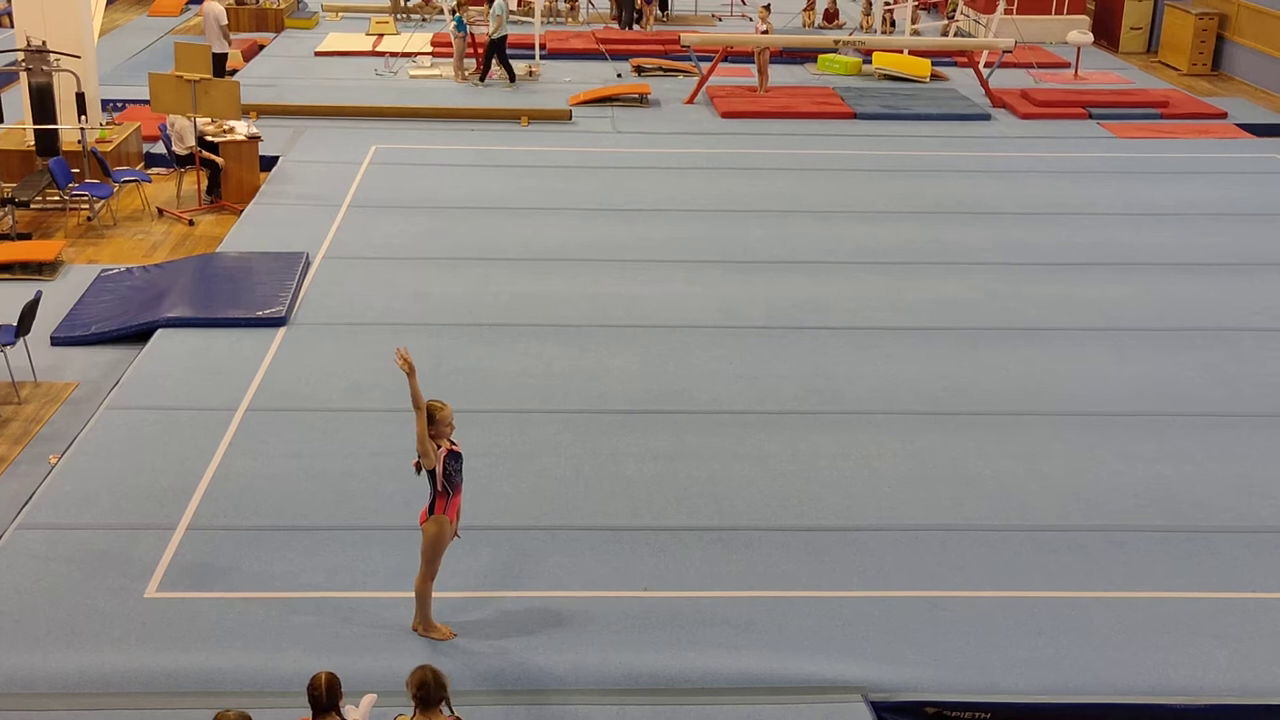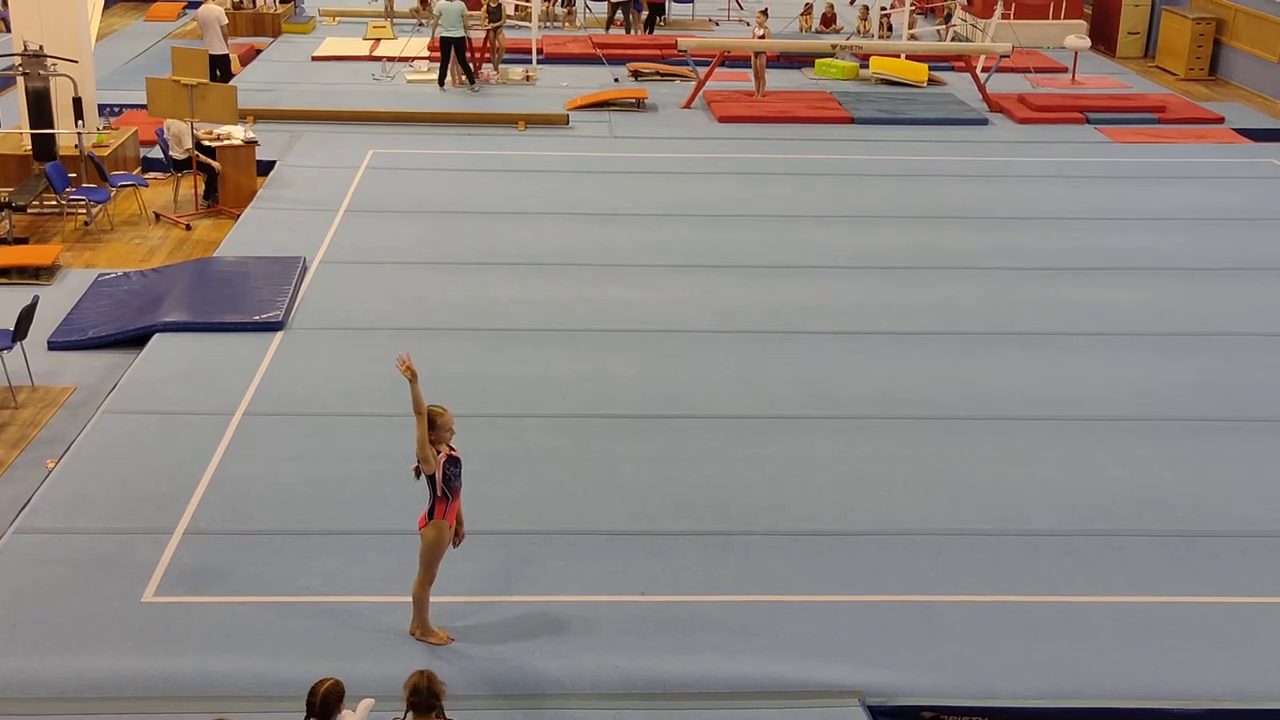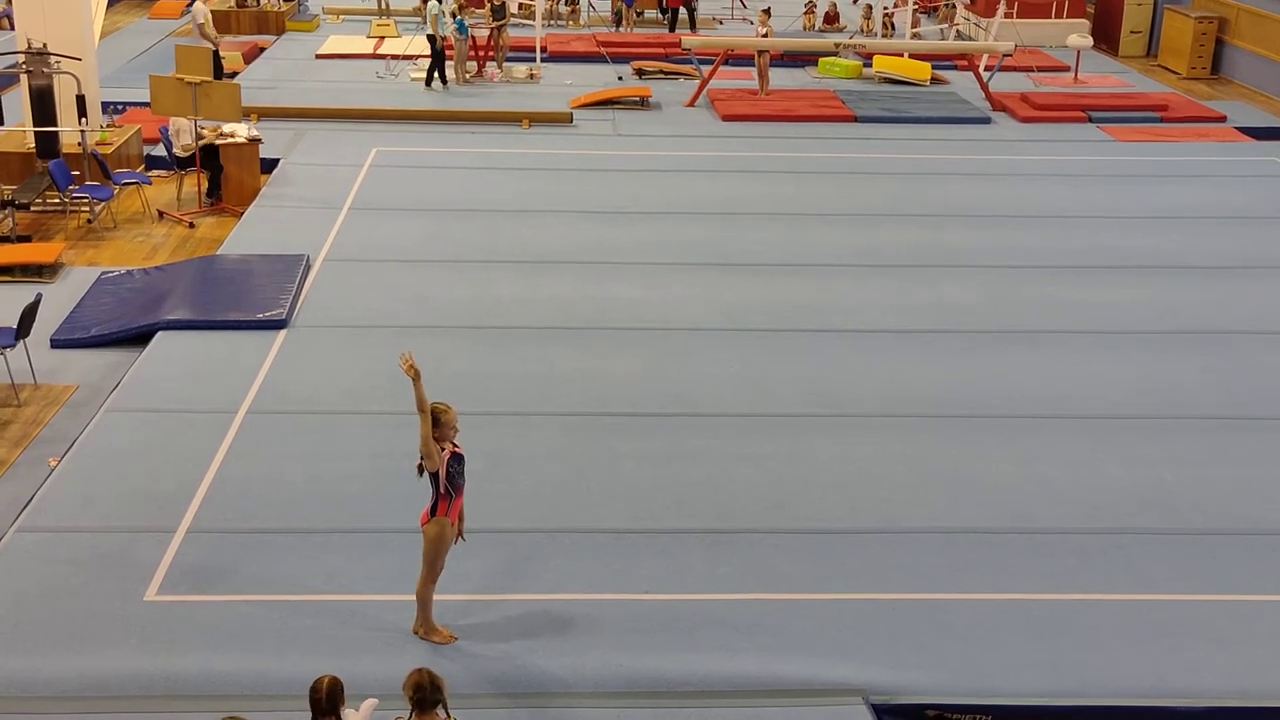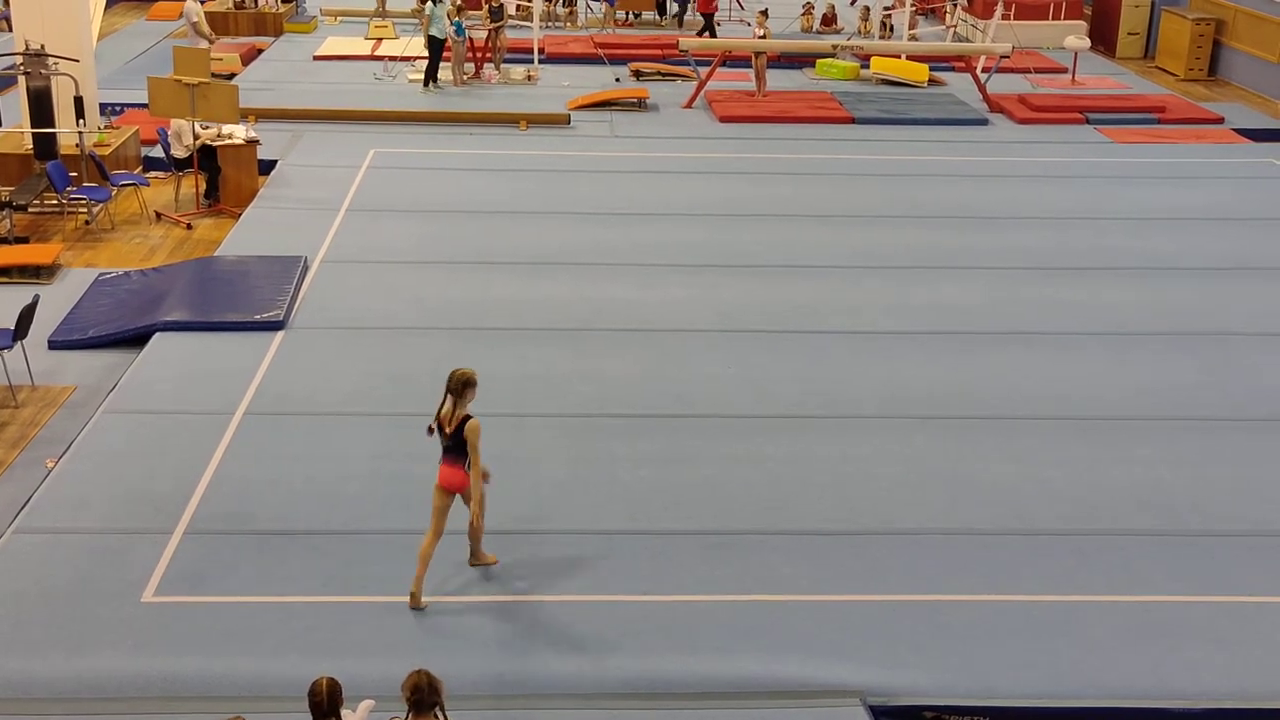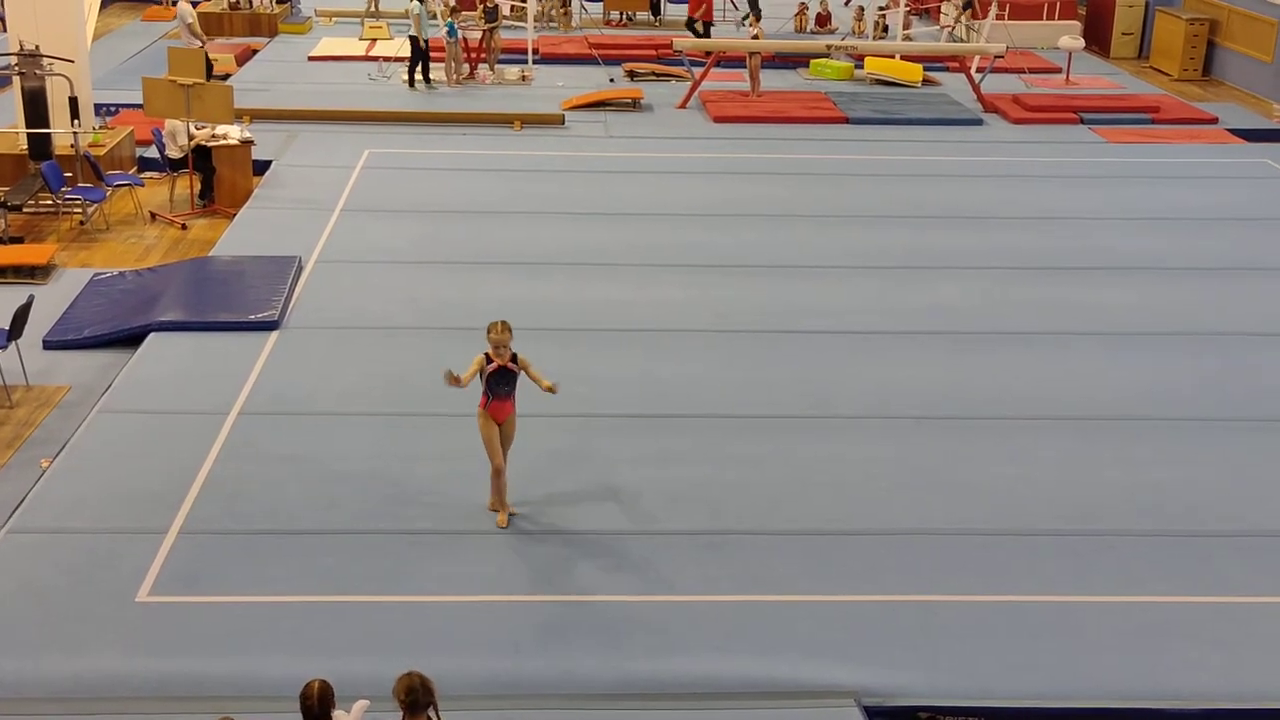
dt=1s
person 1, frame 1
left shoulder: (452, 446)
right shoulder: (429, 450)
right elbow: (419, 410)
left wrist: (456, 520)
right wrist: (411, 376)
left hip: (447, 516)
right hip: (436, 518)
left knee: (431, 570)
right knee: (428, 572)
left ankle: (422, 619)
right ankle: (425, 624)
person 1, frame 2
left shoulder: (450, 452)
right shoulder: (428, 456)
right elbow: (420, 415)
left wrist: (459, 523)
right wrist: (413, 382)
left hip: (446, 521)
right hip: (434, 523)
left knee: (428, 576)
right knee: (426, 576)
left ankle: (418, 624)
right ankle: (422, 628)
person 1, frame 3
left shoulder: (455, 449)
right shoulder: (433, 454)
right elbow: (423, 414)
left wrist: (460, 520)
right wrist: (416, 381)
left hip: (449, 518)
right hip: (437, 521)
left knee: (435, 572)
right knee: (429, 574)
left ankle: (422, 622)
right ankle: (426, 627)
person 1, frame 4
left shoulder: (441, 414)
right shoulder: (471, 424)
right elbow: (474, 462)
left wrist: (481, 469)
right wrist: (476, 500)
left hip: (444, 474)
right hip: (463, 477)
left knee: (434, 532)
right knee: (476, 517)
left ankle: (416, 589)
right ankle: (477, 555)
person 1, frame 5
left shoulder: (519, 361)
right shoulder: (482, 360)
left elbow: (539, 380)
right elbow: (466, 379)
left wrist: (549, 387)
right wrist: (458, 382)
left hip: (508, 414)
right hip: (487, 415)
left knee: (502, 461)
right knee: (498, 465)
left ankle: (496, 502)
right ankle: (501, 505)
